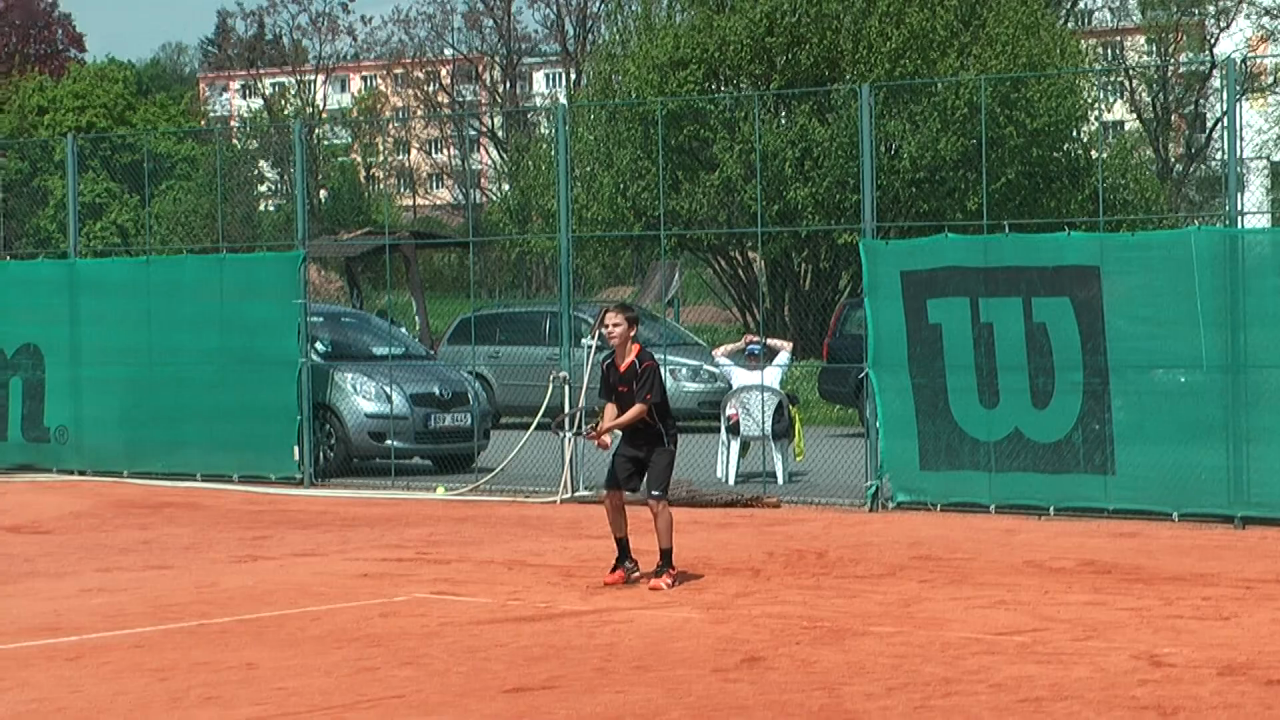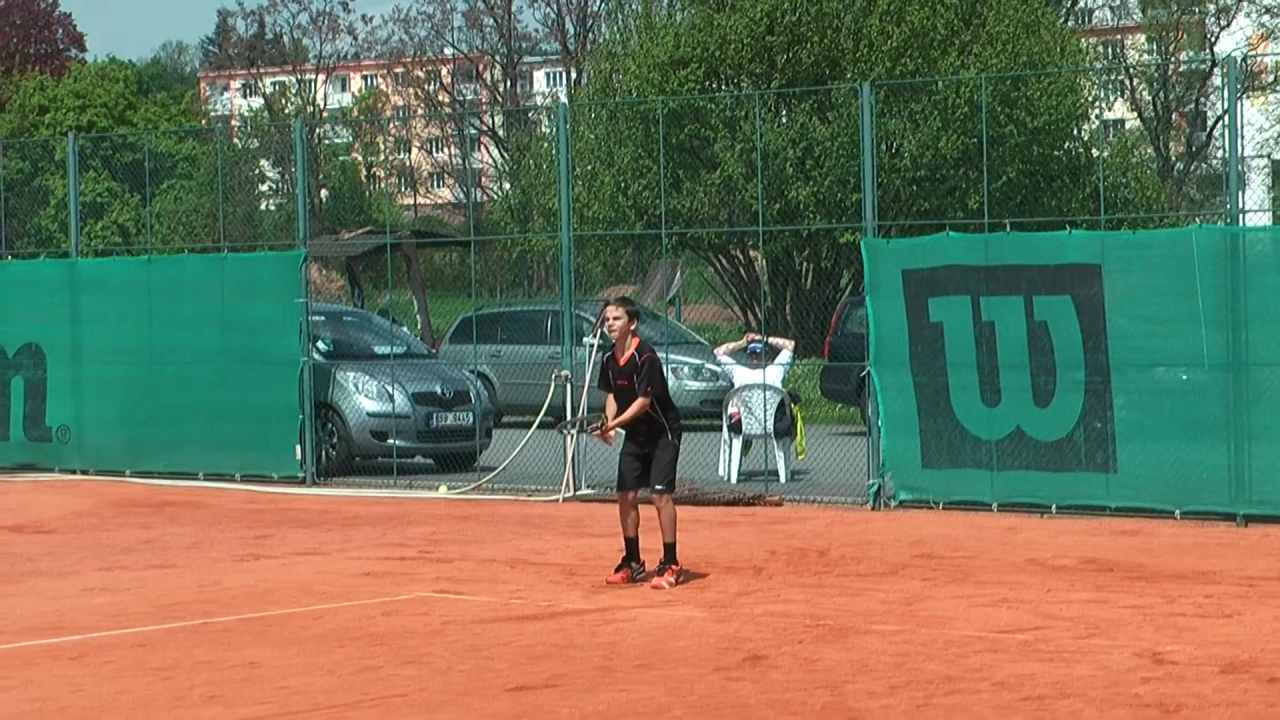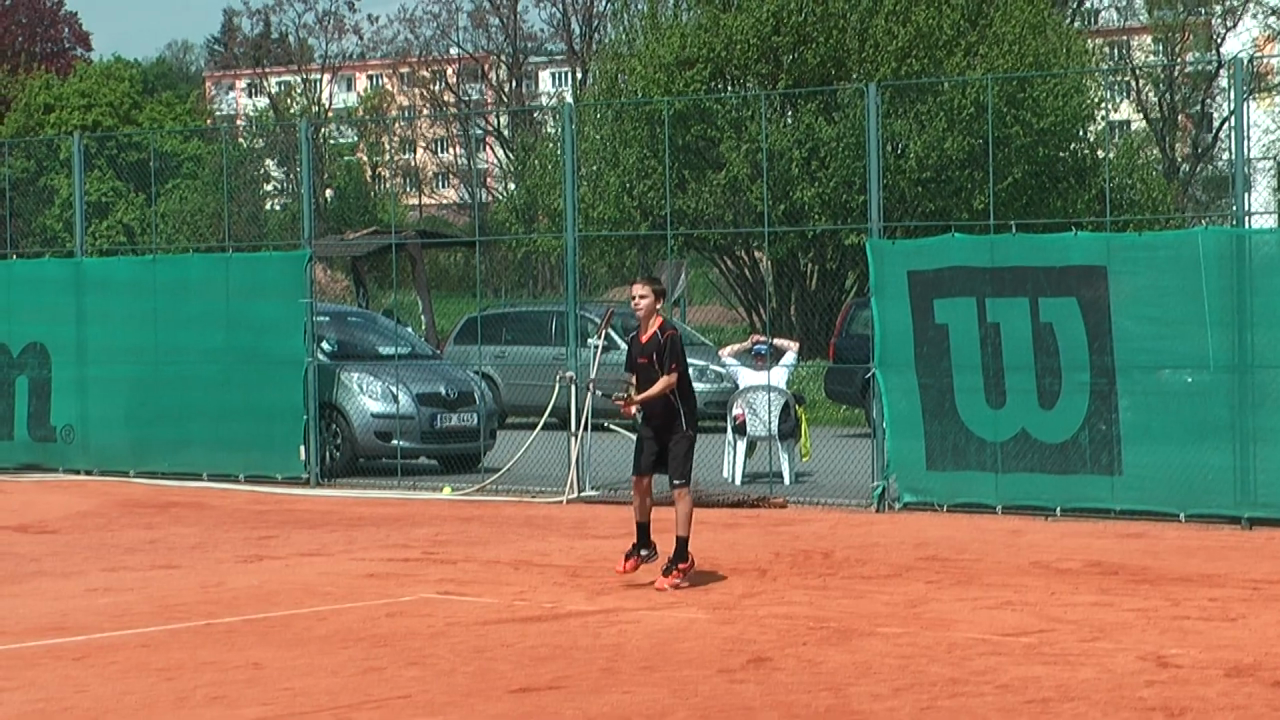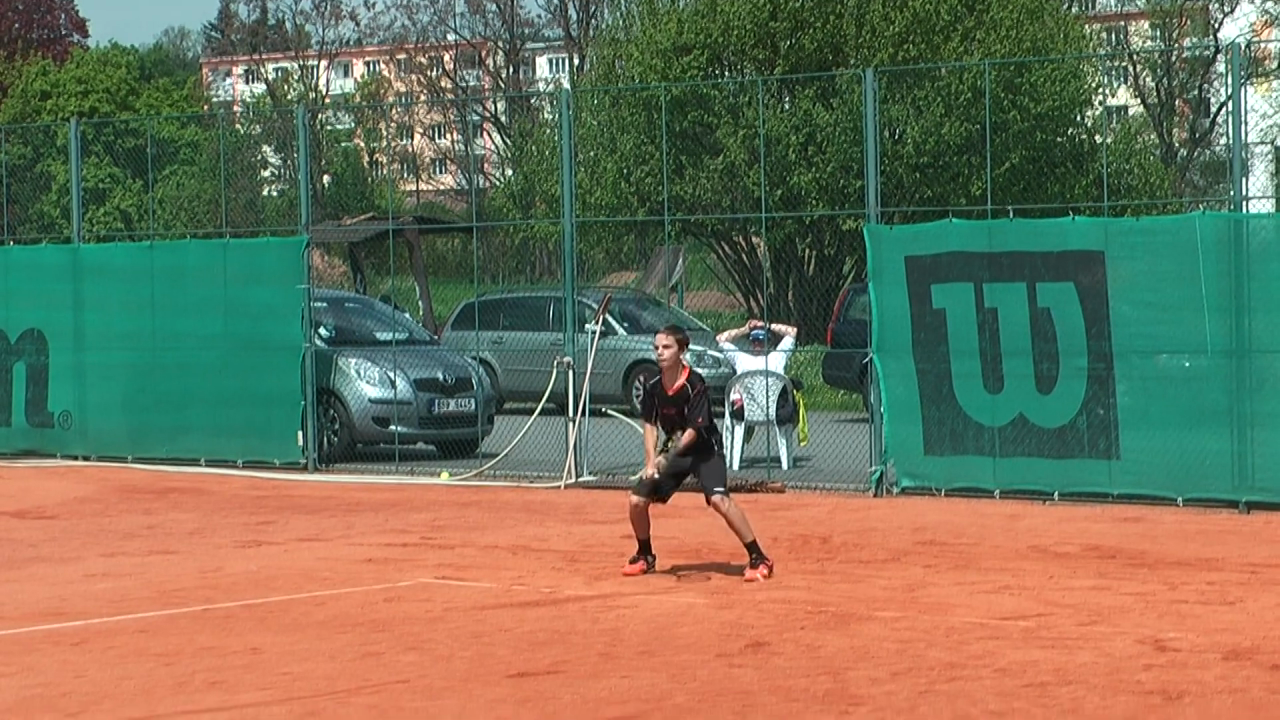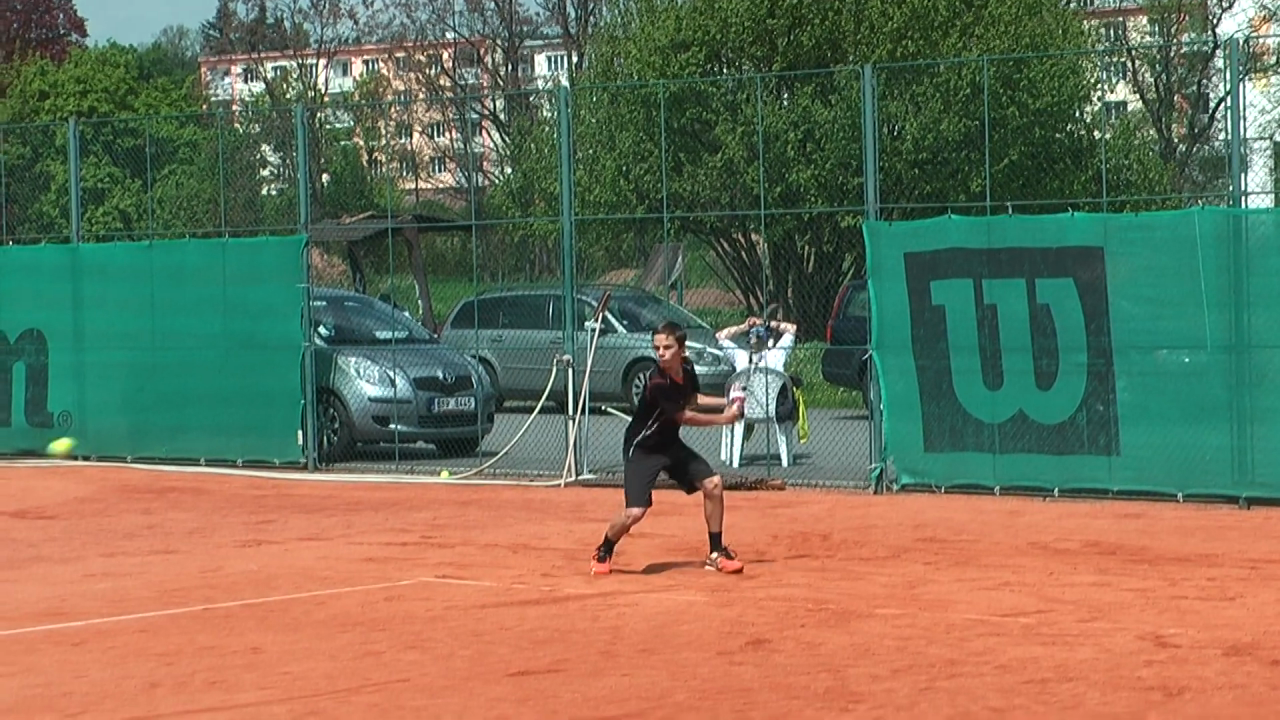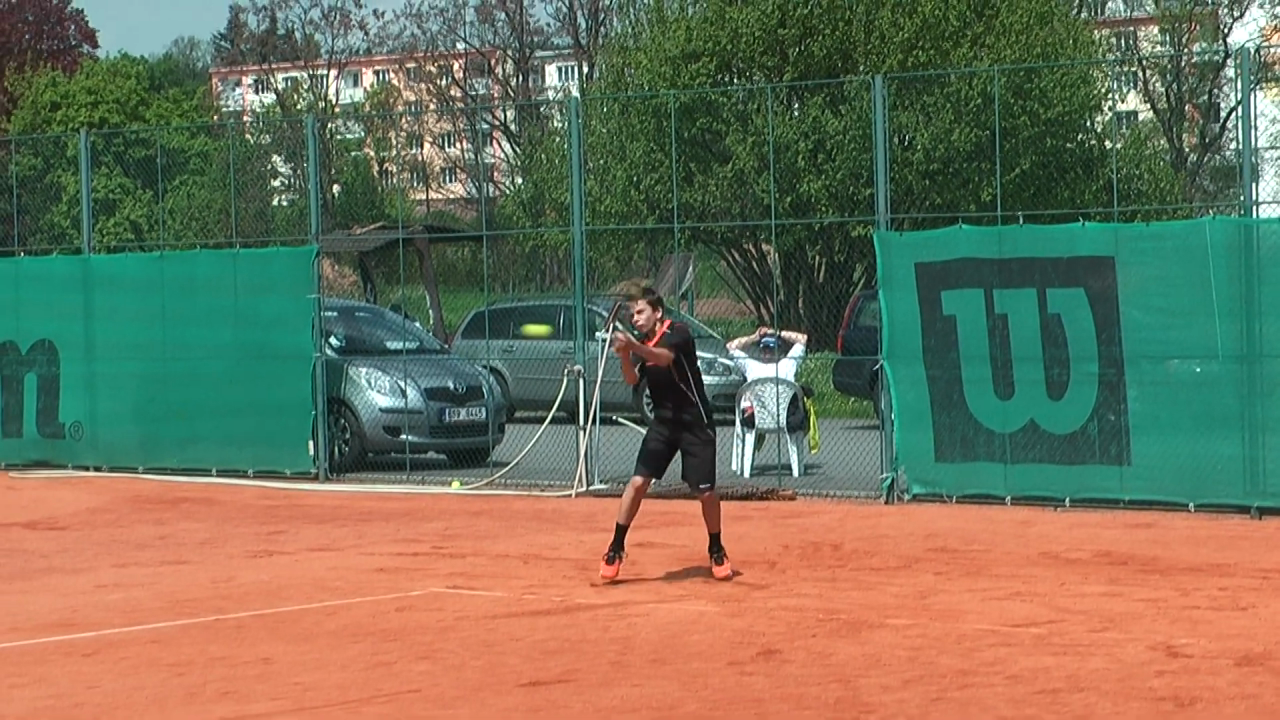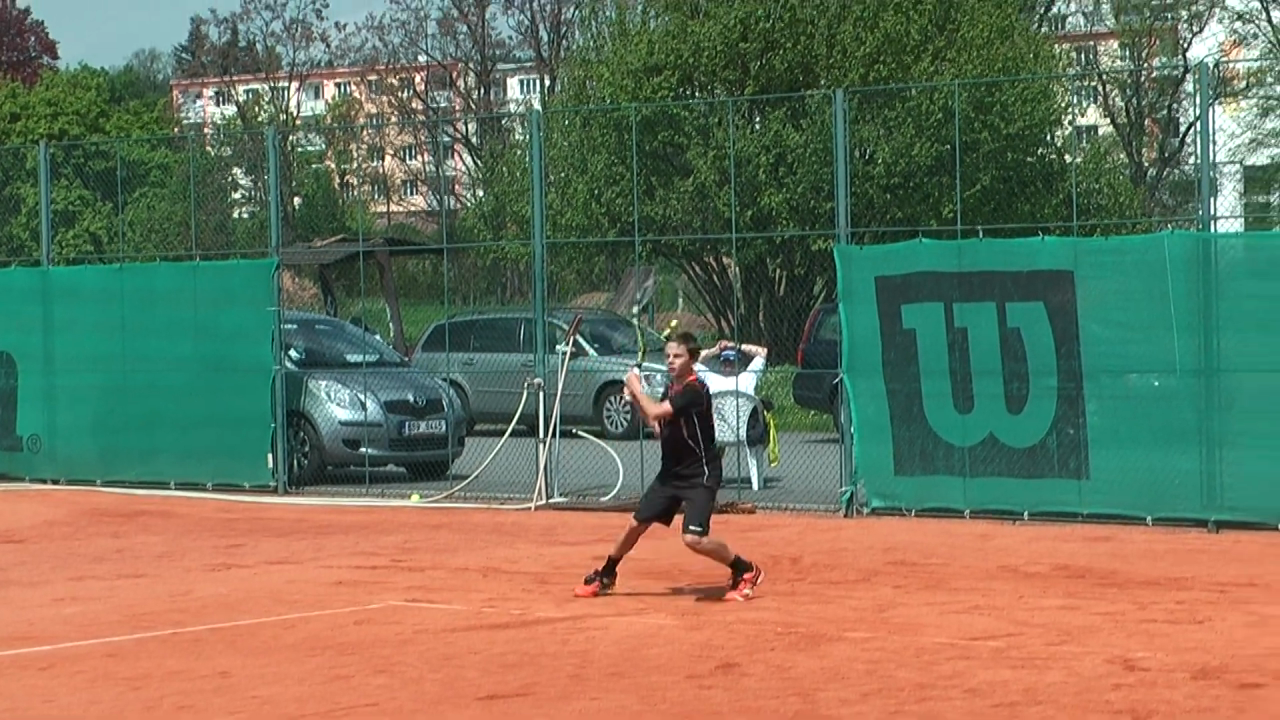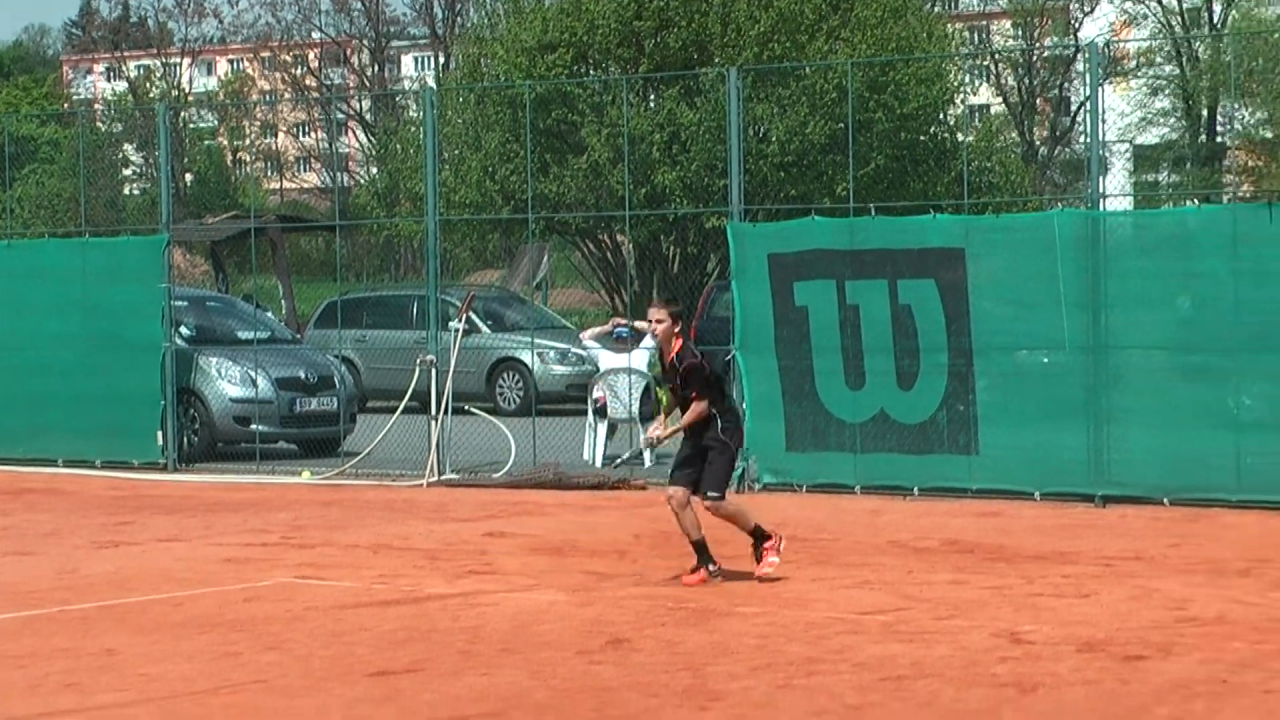
dt=0.4s
person 1, frame 1
left shoulder: (646, 363)
right shoulder: (608, 364)
left elbow: (641, 407)
right elbow: (611, 402)
left wrist: (607, 427)
right wrist: (605, 433)
left hip: (659, 438)
right hip: (631, 438)
left knee: (656, 500)
right knee: (612, 495)
left ankle: (667, 567)
right ankle: (626, 561)
person 1, frame 2
left shoulder: (646, 356)
right shoulder: (609, 358)
left elbow: (645, 400)
right elbow: (612, 395)
left wrist: (613, 423)
right wrist: (608, 425)
left hip: (662, 431)
right hip: (635, 434)
left knee: (660, 494)
right knee: (626, 496)
left ankle: (671, 565)
right ankle: (633, 563)
person 1, frame 3
left shoulder: (668, 335)
right shoulder: (633, 338)
left elbow: (670, 379)
left wrist: (637, 399)
right wrist: (631, 403)
left hip: (678, 420)
right hip: (650, 419)
left knee: (680, 489)
right knee: (640, 482)
left ankle: (681, 561)
right ankle: (643, 547)
person 1, frame 4
left shoulder: (697, 385)
right shoulder: (651, 386)
left elbow: (693, 432)
right elbow: (649, 426)
left wrist: (668, 458)
right wrist: (651, 461)
left hip: (698, 450)
right hip: (668, 448)
left knee: (720, 500)
right knee: (637, 501)
left ankle: (758, 559)
right ankle: (645, 555)
person 1, frame 5
left shoulder: (686, 367)
right shoulder: (658, 383)
left elbow: (695, 398)
right elbow: (684, 417)
left wrist: (726, 403)
right wrist: (722, 419)
left hip: (670, 443)
right hip: (642, 448)
left knee: (714, 484)
right knee: (635, 512)
left ankle: (716, 553)
right ankle: (603, 551)
person 1, frame 6
left shoulder: (679, 334)
right shoulder: (640, 344)
left elbow: (666, 357)
right elbow: (630, 376)
left wrist: (633, 344)
right wrist: (624, 349)
left hip: (695, 423)
right hip: (663, 423)
left knee: (706, 492)
right knee: (637, 484)
left ankle: (717, 551)
right ankle: (615, 551)
person 1, frame 7
left shoulder: (694, 390)
right shoulder: (673, 388)
left elbow: (655, 413)
right elbow: (661, 424)
left wrist: (636, 389)
right wrist: (640, 396)
left hip: (701, 473)
right hip: (671, 470)
left knee: (694, 539)
right knee: (636, 525)
left ankle: (746, 571)
right ankle: (606, 575)
person 1, frame 8
left shoulder: (689, 360)
right shoulder: (665, 356)
left elbow: (701, 405)
left wrist: (667, 430)
right wrist: (662, 420)
left hip: (720, 430)
right hip: (694, 434)
left knee: (713, 502)
right knee: (677, 498)
left ankle: (766, 540)
right ankle: (707, 563)
